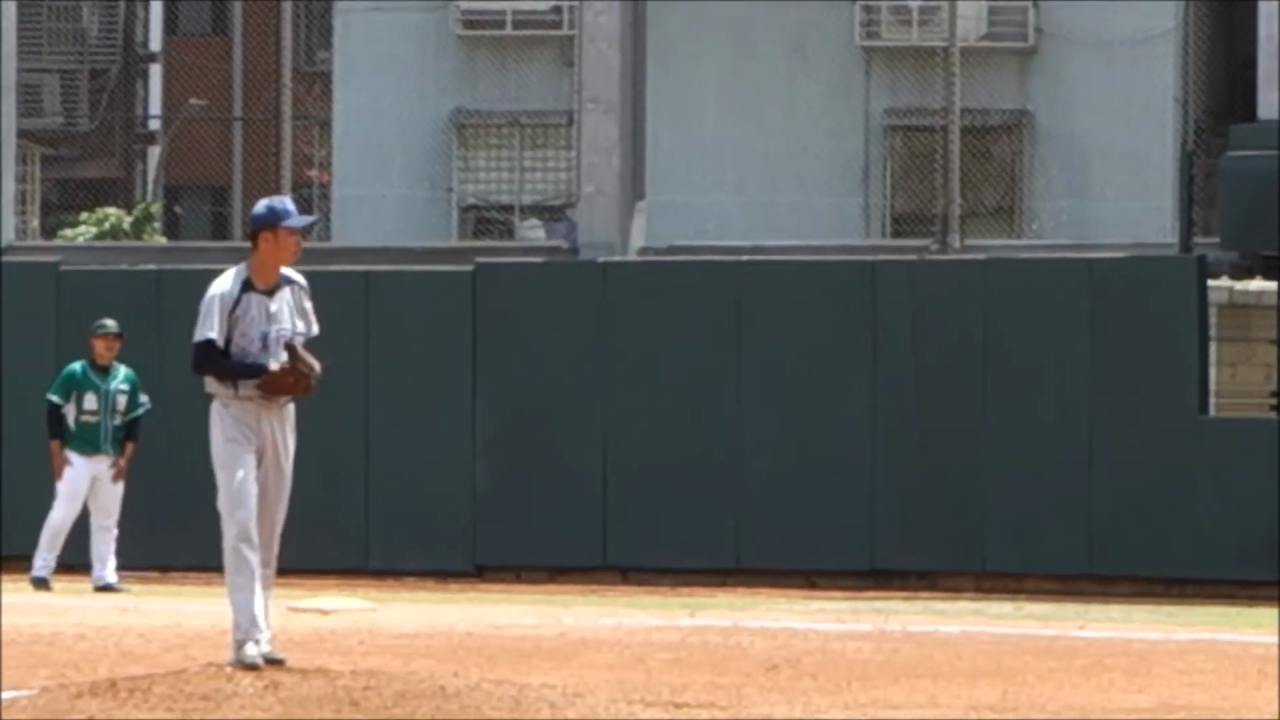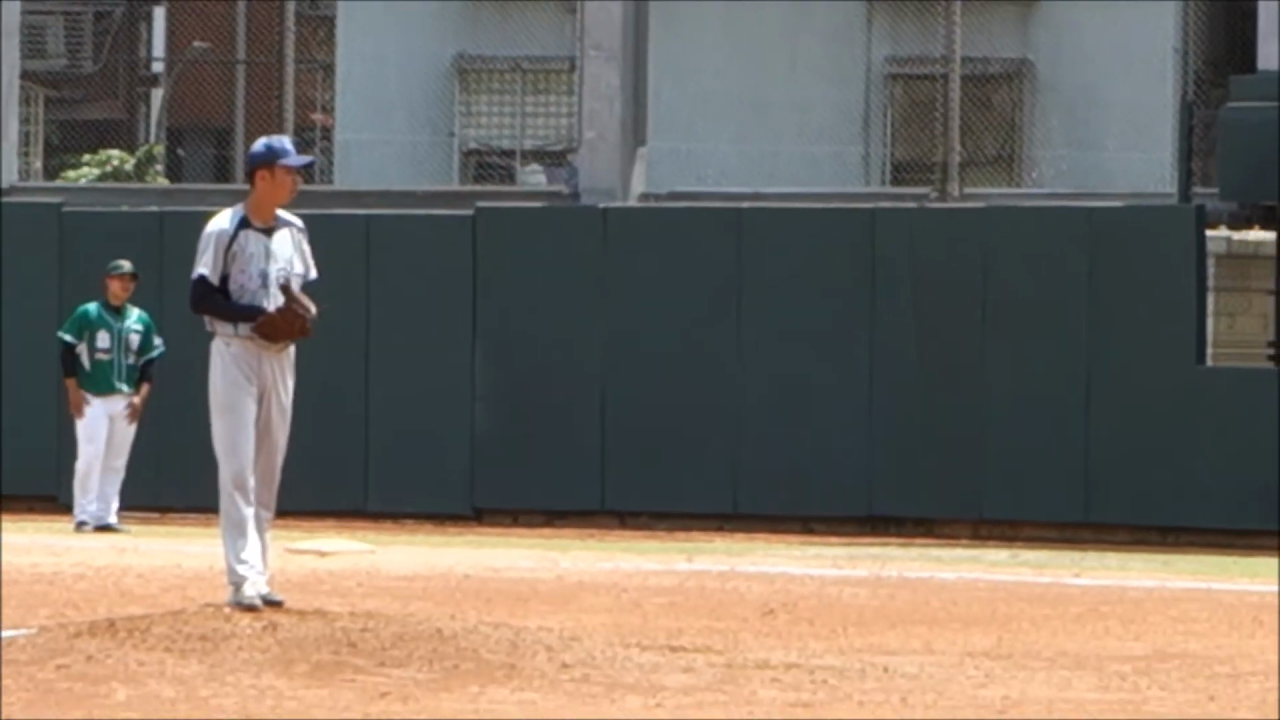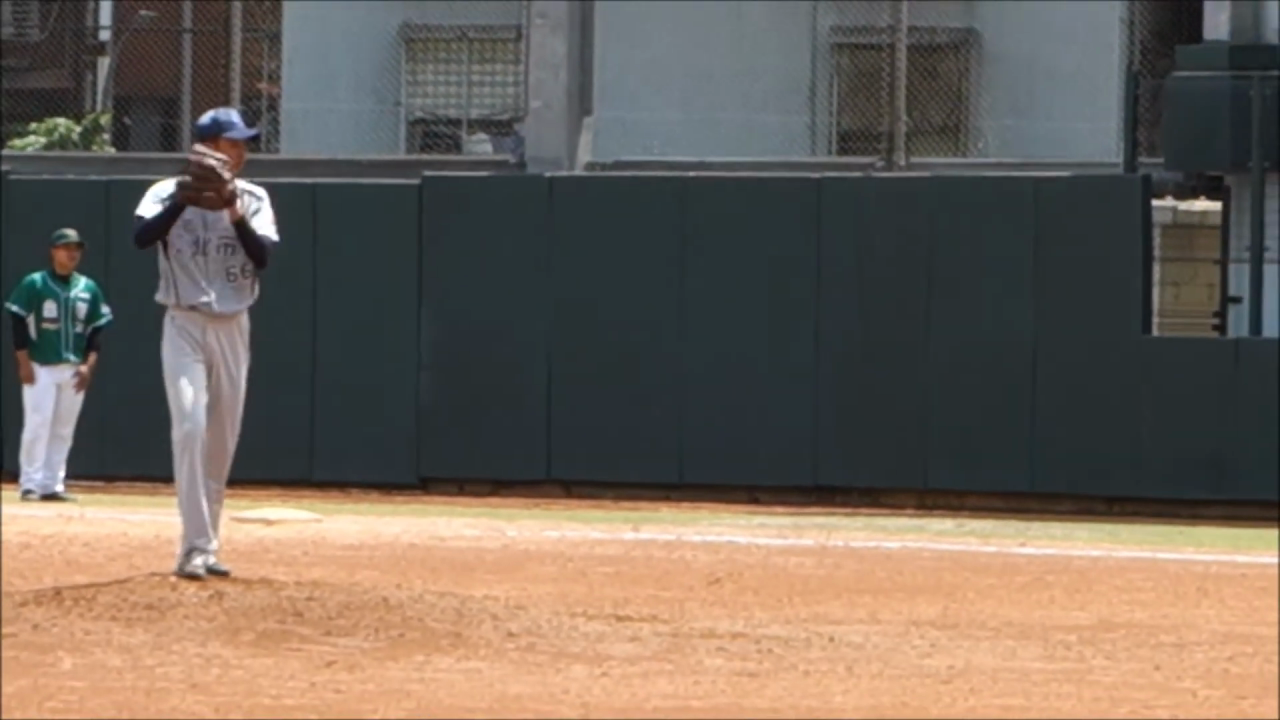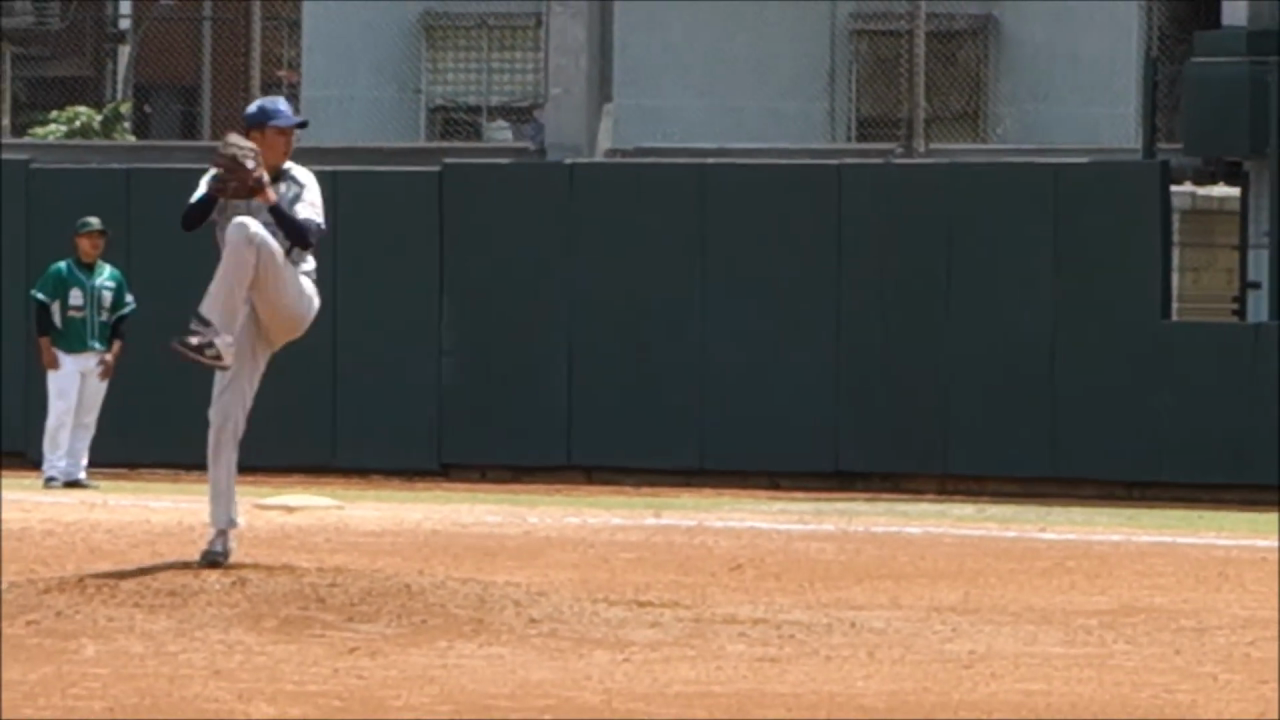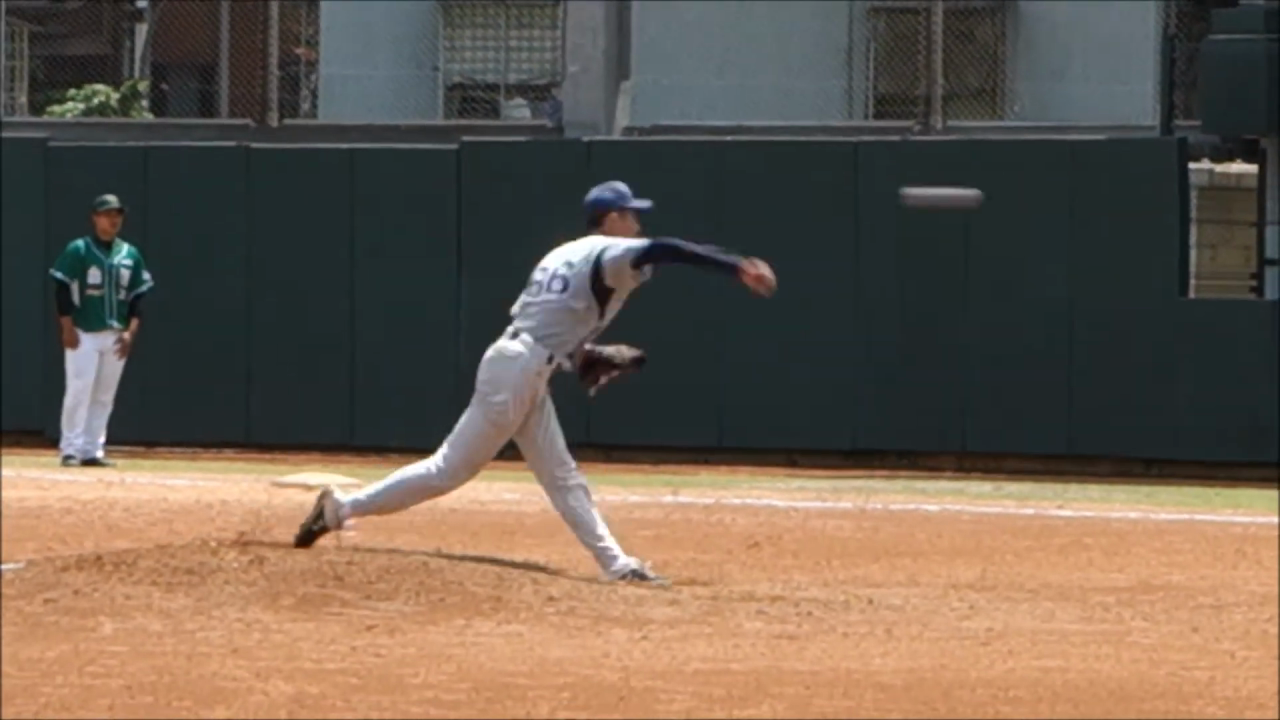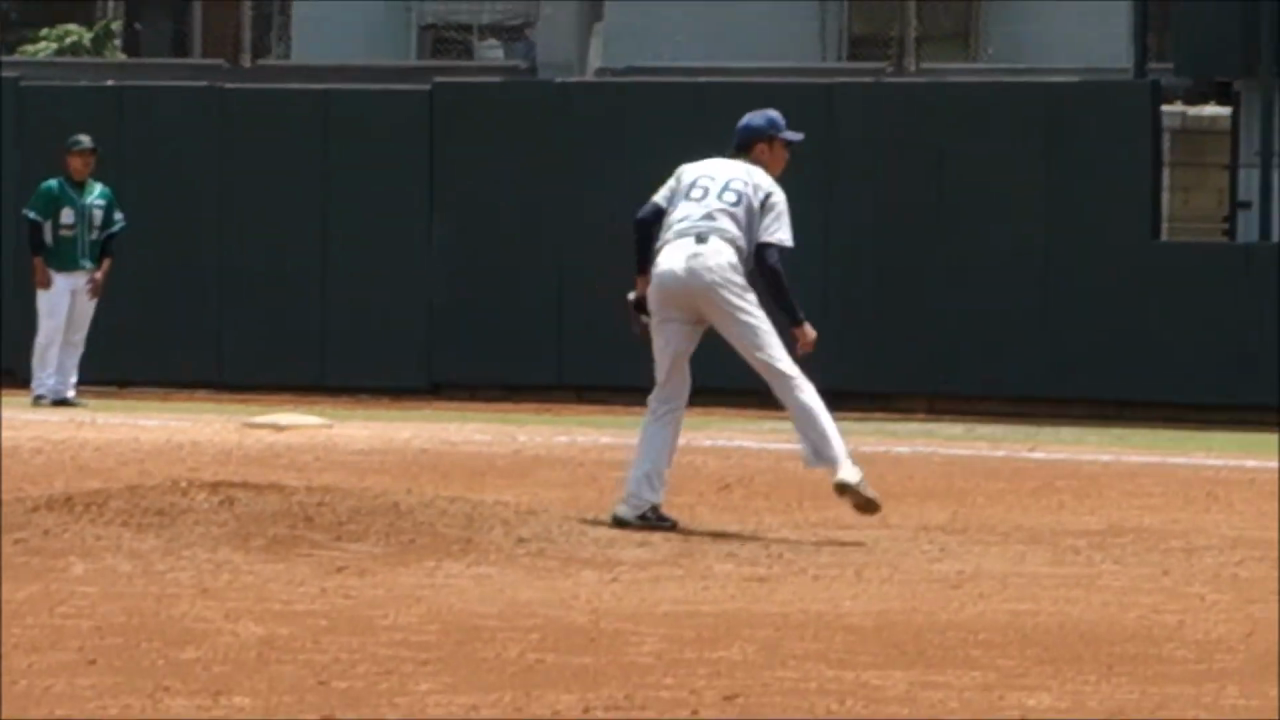
dt=0.7s
person 1, frame 1
left shoulder: (297, 288)
right shoulder: (225, 292)
right elbow: (203, 361)
right wrist: (262, 370)
left hip: (280, 414)
right hip: (235, 414)
left knee: (269, 531)
right knee: (241, 524)
left ankle: (259, 633)
right ankle: (248, 637)
person 1, frame 2
left shoulder: (294, 230)
right shoulder: (223, 229)
right elbow: (200, 299)
right wrist: (257, 313)
left hip: (281, 357)
right hip: (236, 356)
left knee: (268, 471)
right knee: (238, 470)
left ankle: (257, 576)
right ankle: (243, 579)
person 1, frame 3
left shoulder: (254, 198)
right shoulder: (172, 193)
left elbow: (263, 257)
right elbow: (142, 237)
left wrist: (234, 213)
right wrist: (184, 200)
left hip: (233, 329)
right hip: (184, 327)
left knee: (222, 444)
right knee: (191, 430)
left ankle: (204, 546)
right ankle: (195, 547)
person 1, frame 4
left shoulder: (301, 181)
right shoulder: (222, 179)
left elbow: (307, 237)
right elbow: (189, 222)
left wrist: (271, 201)
right wrist: (221, 185)
left hip: (293, 302)
right hip: (247, 309)
left knee: (245, 230)
right knee: (225, 417)
left ankle: (211, 335)
right ankle: (222, 532)
person 1, frame 5
left shoulder: (568, 256)
right shoulder: (609, 252)
right elbow: (660, 246)
left wrist: (576, 351)
right wrist: (737, 266)
left hip: (527, 374)
right hip: (513, 372)
left knee: (563, 476)
right knee: (448, 471)
left ankle: (614, 562)
right ankle: (342, 506)
person 1, frame 6
left shoulder: (690, 170)
right shoulder: (767, 189)
left elbow: (644, 221)
right elbow: (768, 261)
left wrist: (641, 278)
right wrist: (799, 323)
left hip: (665, 273)
right hip: (716, 269)
left knee: (668, 395)
right knee: (783, 374)
left ankle: (638, 502)
right ankle: (842, 470)
person 2, frame 1
left shoulder: (129, 378)
right shoulder: (73, 373)
left elbow: (134, 420)
right elbow: (53, 413)
left wrist: (125, 457)
right wrist: (57, 454)
left hip: (111, 460)
right hip: (76, 457)
left knee: (107, 520)
right knee: (63, 513)
left ankle: (104, 577)
right ankle: (41, 570)
person 2, frame 2
left shoulder: (142, 320)
right shoulder: (87, 313)
left elbow: (149, 362)
right elbow: (68, 352)
left wrist: (141, 396)
right wrist: (73, 391)
left hip: (126, 401)
right hip: (92, 398)
left knee: (116, 462)
right knee: (90, 457)
left ankle: (105, 516)
right ankle: (84, 515)
person 2, frame 3
left shoulder: (89, 288)
right shoulder: (34, 283)
left elbow: (96, 330)
right elbow: (18, 323)
left wrist: (89, 365)
right wrist: (24, 362)
left hip: (74, 369)
right hip: (40, 367)
left knee: (64, 430)
right knee: (37, 426)
left ankle: (52, 485)
right ankle: (30, 484)
person 2, frame 4
left shoulder: (114, 276)
right shoulder: (59, 271)
left elbow: (121, 319)
right elbow: (42, 310)
left wrist: (113, 353)
right wrist: (46, 349)
left hip: (98, 358)
right hip: (64, 355)
left knee: (87, 419)
right knee: (61, 414)
left ankle: (74, 472)
right ankle: (53, 471)
person 2, frame 5
left shoulder: (131, 254)
right shoulder: (77, 249)
left elbow: (138, 296)
right elbow: (62, 289)
left wrist: (130, 331)
right wrist: (67, 328)
left hip: (116, 336)
right hip: (83, 333)
left knee: (104, 397)
right knee: (78, 392)
left ankle: (92, 450)
right ankle: (70, 449)
person 2, frame 6
left shoulder: (104, 194)
right shoulder: (50, 190)
left elbow: (110, 237)
right elbow: (35, 231)
left wrist: (103, 271)
right wrist: (40, 268)
left hip: (88, 276)
right hip: (55, 274)
left knee: (76, 337)
right knee: (49, 333)
left ankle: (63, 389)
right ankle: (42, 388)
